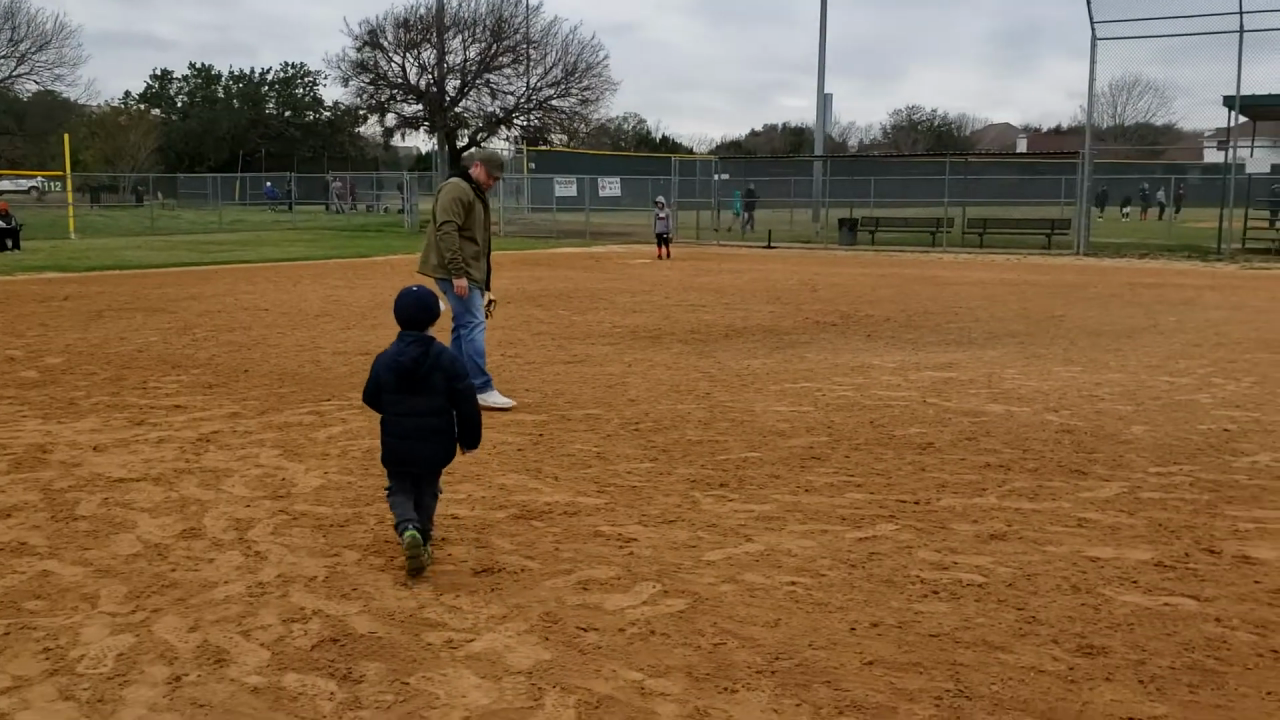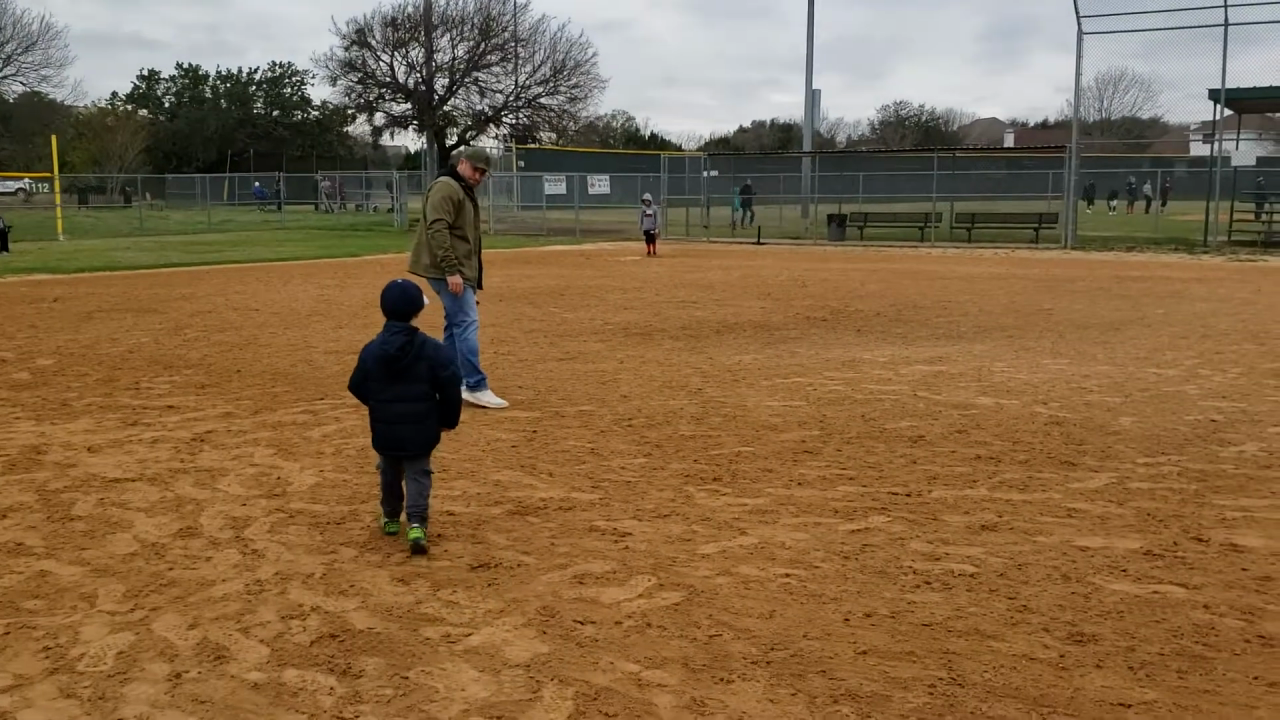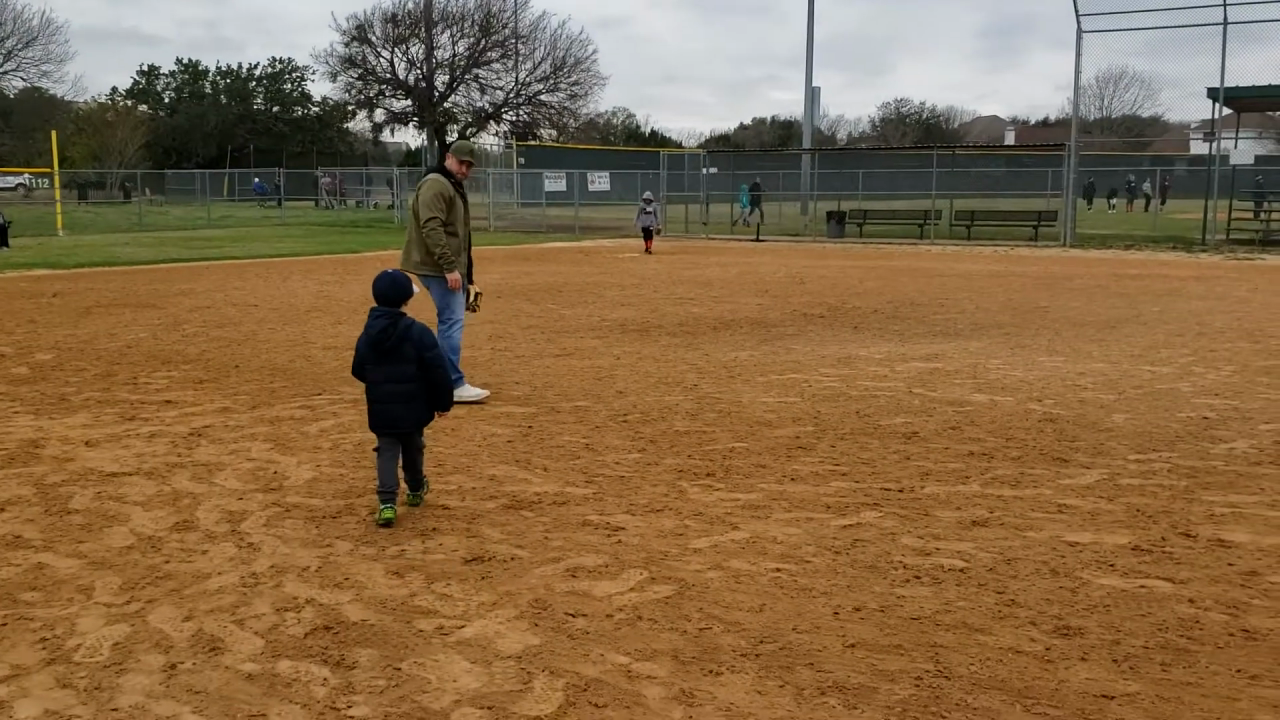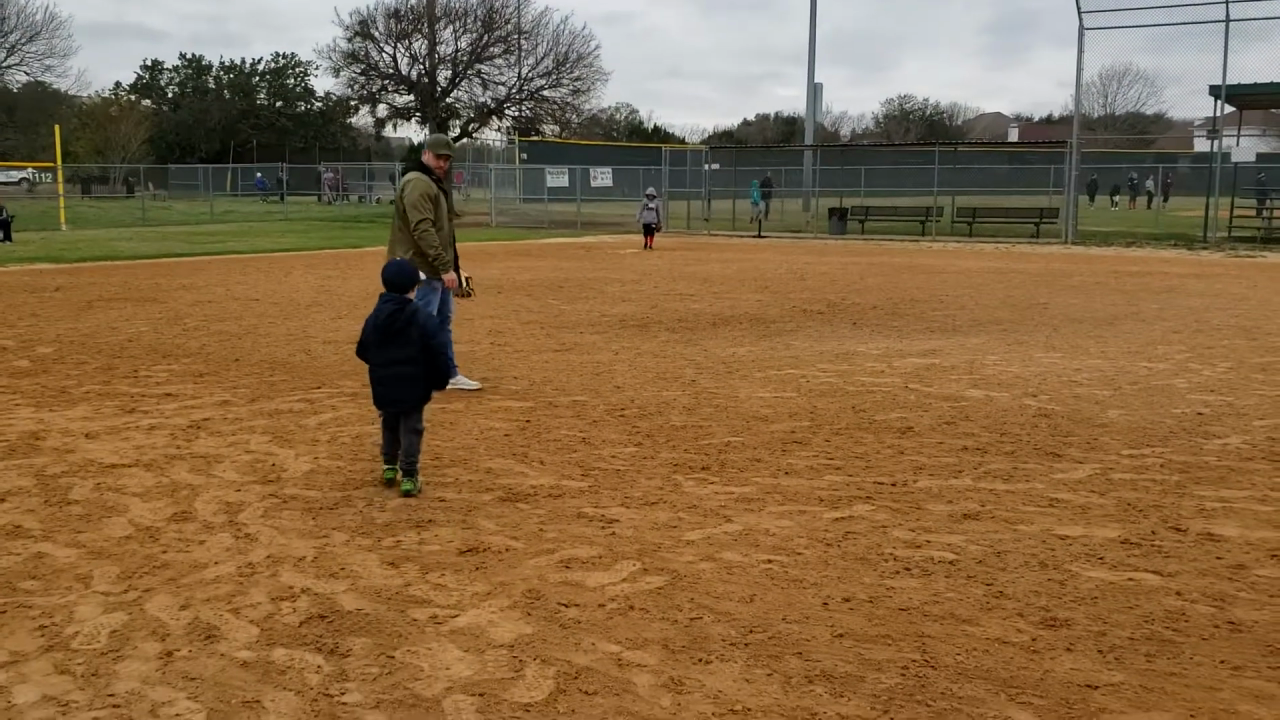
dt=0.3s
person 1, frame 1
left shoulder: (385, 360)
right shoulder: (447, 359)
left elbow: (372, 399)
right elbow: (466, 403)
right wrist: (469, 439)
left hip: (397, 444)
right hip: (435, 444)
left knee: (399, 491)
right knee: (427, 491)
left ankle: (409, 531)
right ankle: (422, 541)
person 1, frame 2
left shoulder: (372, 350)
right shoulder: (432, 349)
left elbow: (357, 387)
right elbow: (450, 388)
right wrist: (448, 419)
left hip: (385, 428)
right hip: (421, 428)
left knee: (390, 471)
right knee: (418, 474)
left ankle: (391, 518)
right ankle: (416, 525)
person 1, frame 3
left shoulder: (367, 334)
right shoulder: (419, 332)
left elbow: (358, 371)
right elbow: (438, 371)
right wrist: (443, 402)
left hip: (381, 409)
right hip: (414, 407)
left knee: (387, 452)
right knee: (413, 447)
left ankle: (388, 504)
right ankle: (416, 489)
person 1, frame 4
left shoulder: (374, 318)
right shoulder: (423, 318)
left elbow: (363, 352)
right elbow: (439, 354)
right wrist: (439, 382)
left hip: (383, 388)
right hip: (414, 387)
left knee: (390, 423)
right knee: (411, 428)
left ankle: (390, 465)
right ankle: (408, 476)
person 2, frame 1
left shoulder: (477, 194)
right shoulder: (456, 189)
right elbow: (447, 232)
left wrist: (484, 285)
right wrist: (458, 273)
left hip: (470, 273)
right hip: (456, 273)
left knee: (464, 325)
right knee: (473, 324)
right ankle: (482, 389)
person 2, frame 2
left shoulder: (466, 193)
right shoulder: (445, 188)
right elbow: (438, 231)
left wrist: (474, 280)
right wrist: (451, 270)
left hip: (460, 272)
right hip: (448, 272)
left knee: (456, 324)
right knee: (466, 323)
right ankle: (476, 387)
person 2, frame 3
left shoulder: (455, 187)
right shoulder: (435, 184)
right elbow: (431, 229)
left wrist: (464, 273)
right wrist: (449, 268)
left hip: (451, 268)
right hip: (437, 268)
left knee: (451, 321)
right knee: (452, 321)
left ankle: (449, 382)
right ankle: (451, 384)
person 2, frame 4
left shoulder: (435, 182)
right shoulder: (417, 183)
right elbow: (422, 230)
left wrist: (450, 266)
right wrist: (444, 267)
left hip: (436, 265)
right hip: (423, 265)
left knee: (443, 318)
left ankle: (447, 374)
